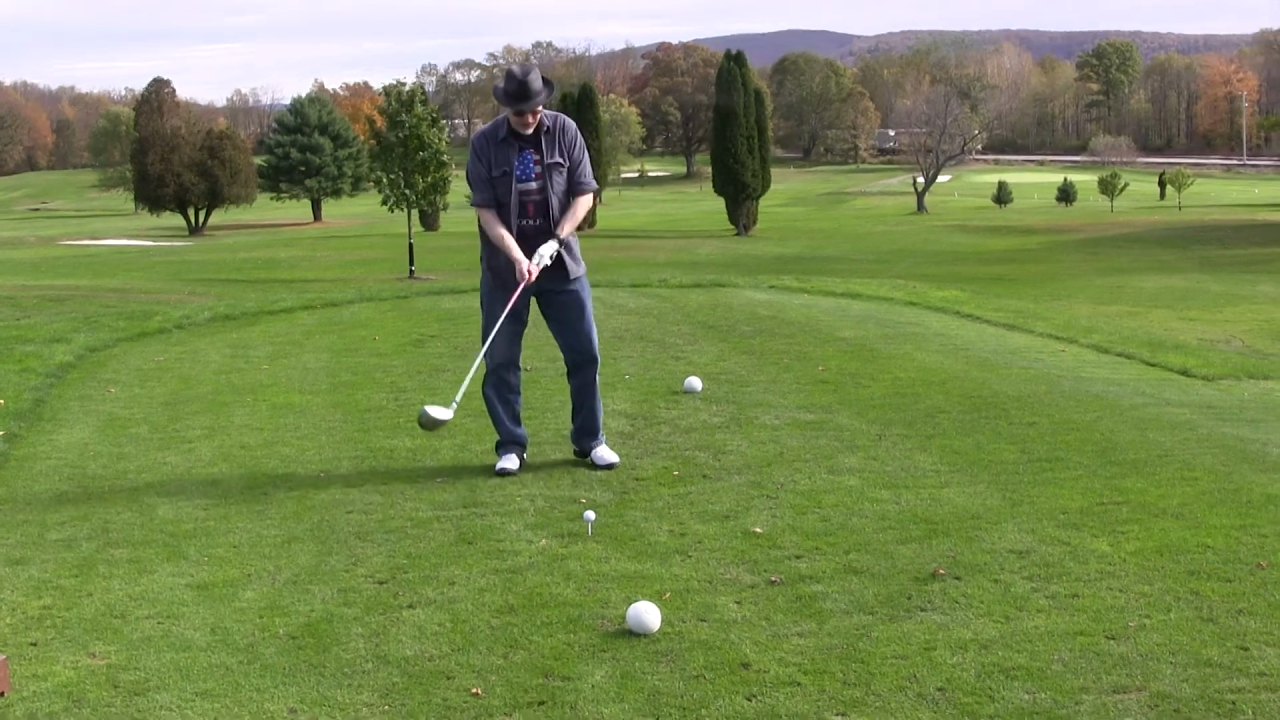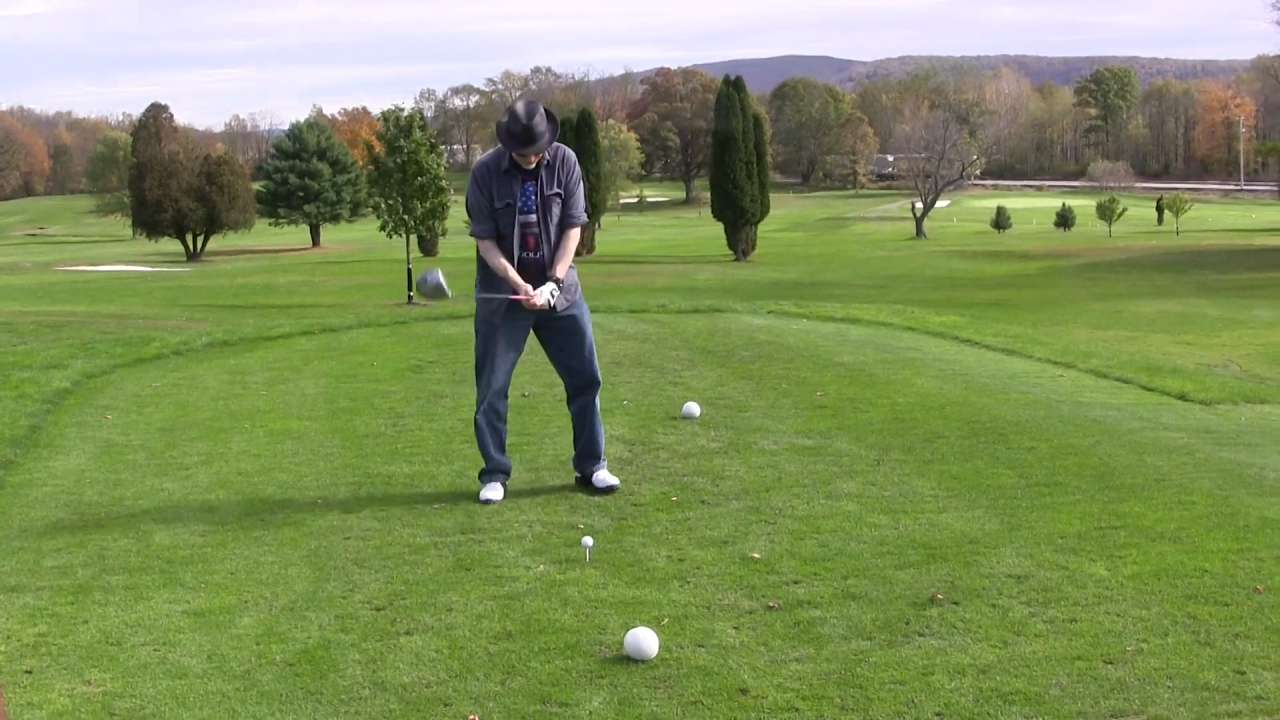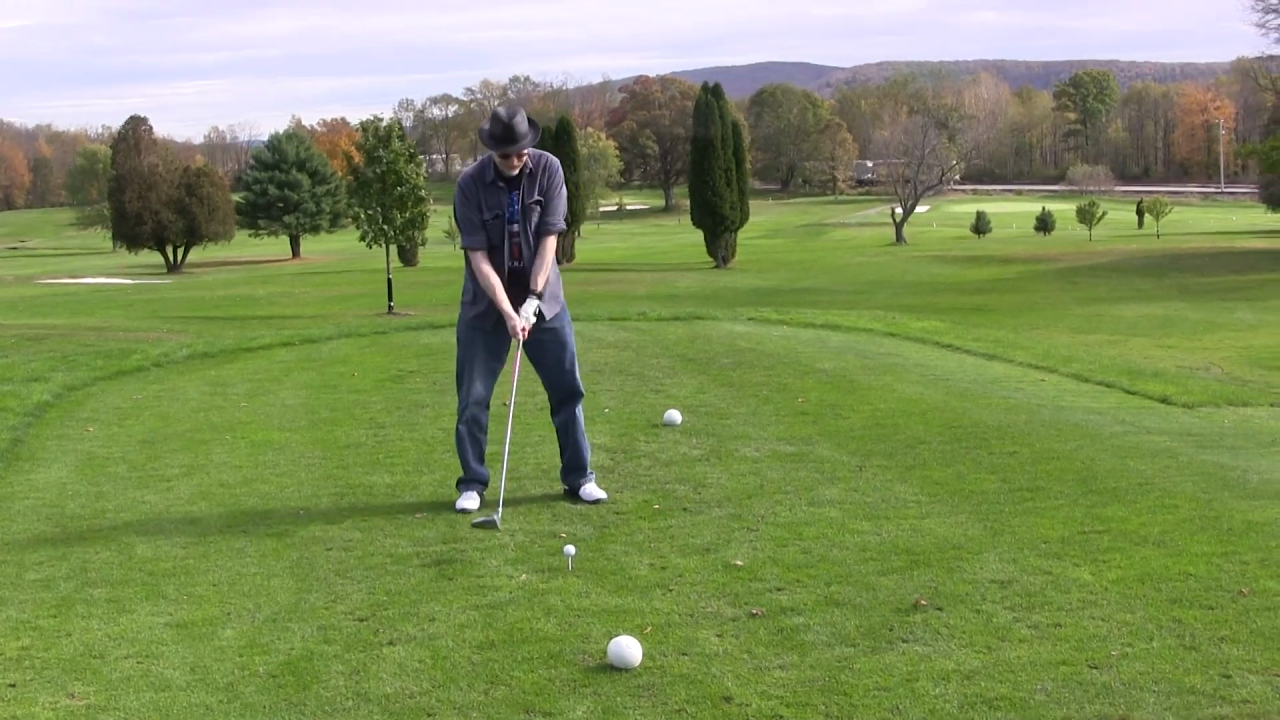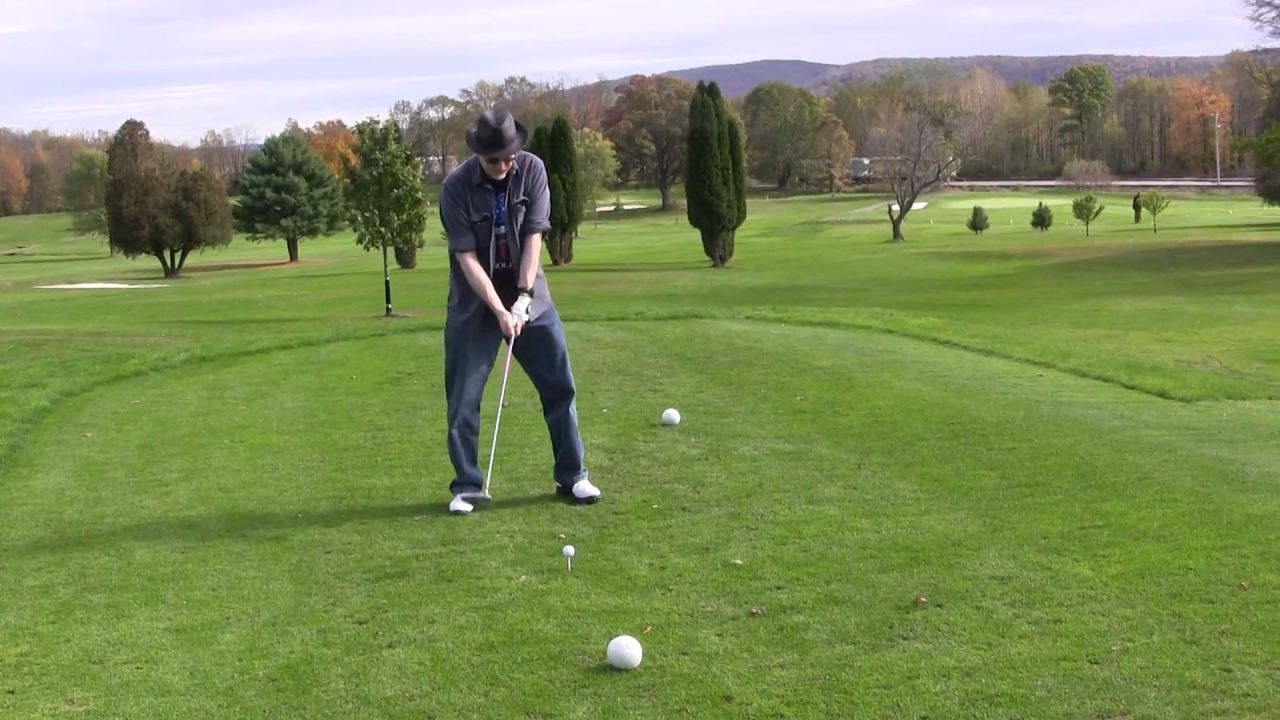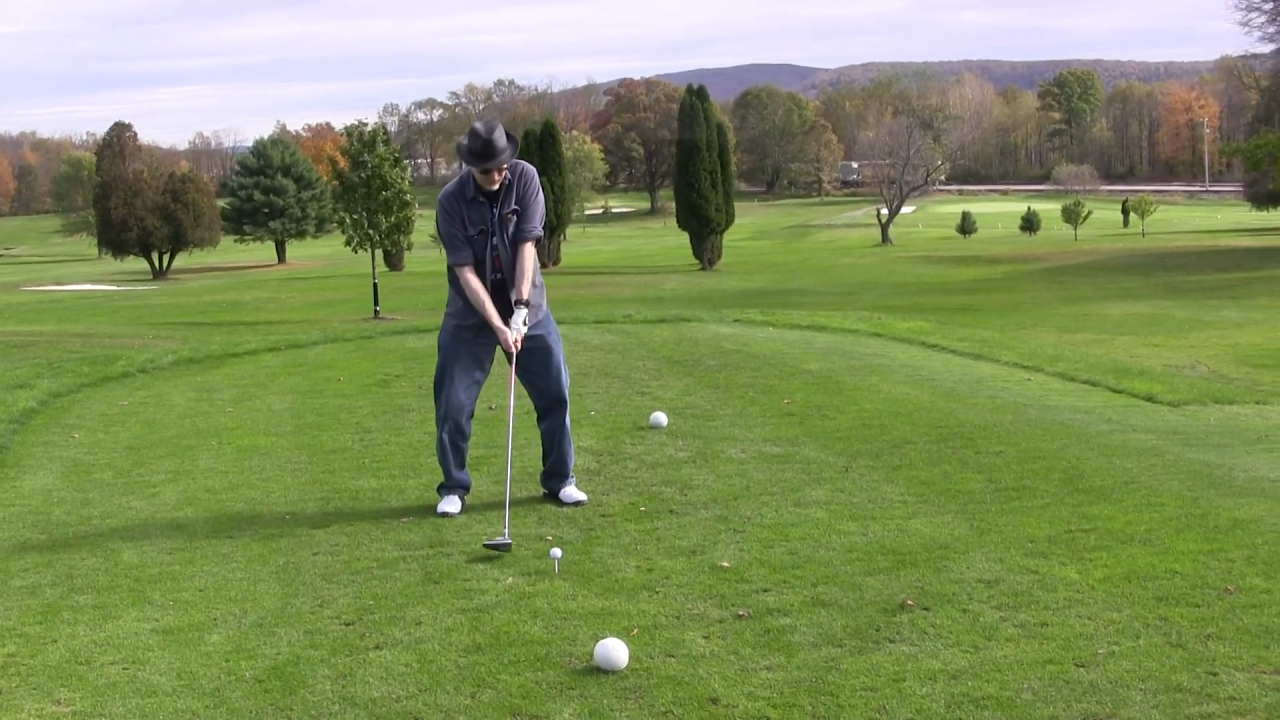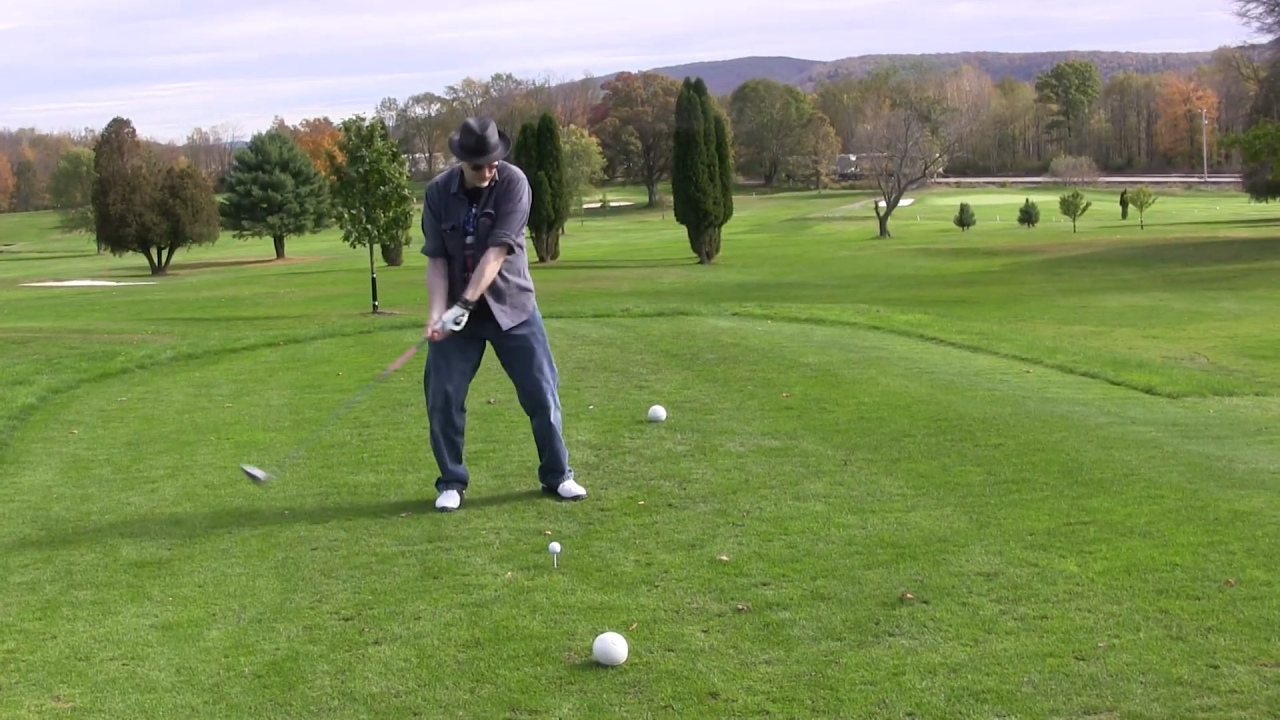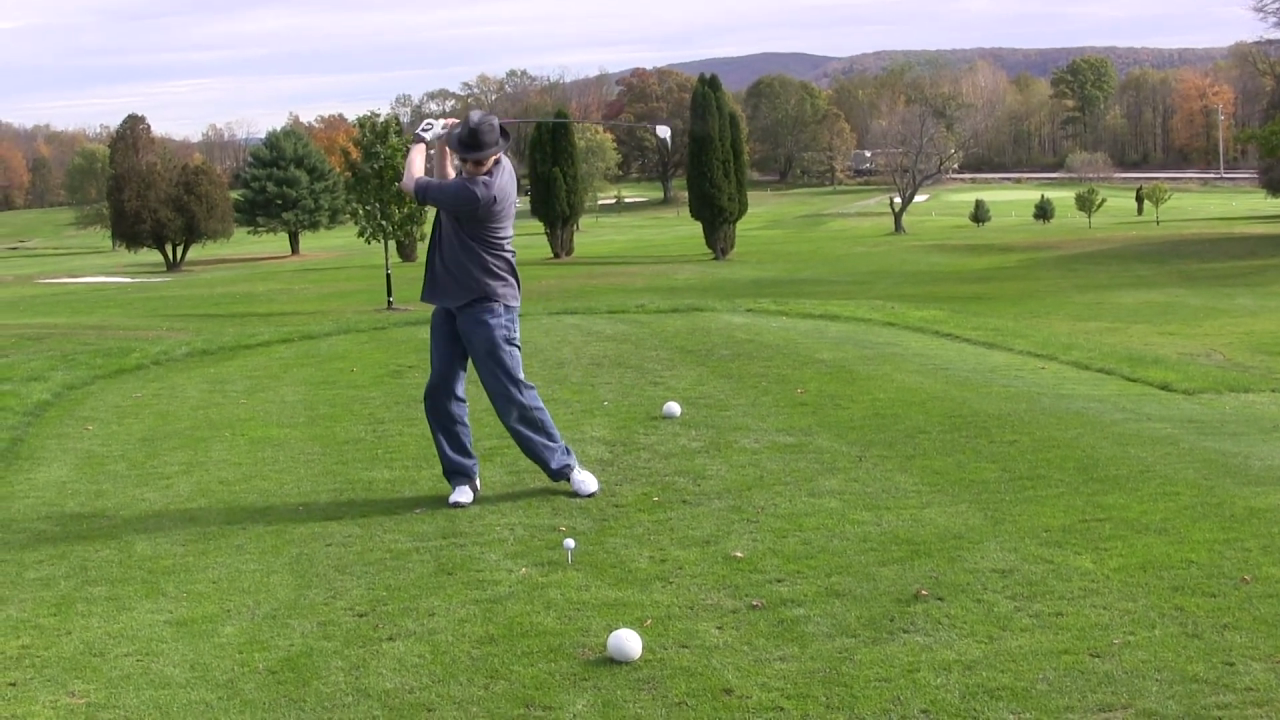
dt=0.7s
person 1, frame 1
left shoulder: (565, 131)
right shoulder: (484, 143)
left elbow: (584, 194)
right elbow: (485, 211)
left wrist: (553, 242)
right wrist: (518, 258)
left hip: (561, 261)
right hip: (505, 266)
left knee: (583, 352)
right knee: (501, 359)
left ankle: (590, 440)
right ankle: (511, 444)
person 1, frame 2
left shoulder: (565, 161)
right shoulder: (485, 172)
left elbow: (573, 227)
right elbow: (485, 240)
left wrist: (552, 282)
right wrist: (519, 287)
left hip: (559, 289)
right hip: (502, 294)
left knee: (584, 376)
right knee: (492, 386)
left ankle: (591, 464)
right ankle: (495, 473)
person 1, frame 3
left shoulder: (548, 169)
right shoulder: (470, 184)
left elbow: (549, 238)
right elbow: (477, 255)
left wrist: (532, 299)
right wrist: (506, 312)
left hip: (543, 297)
right hip: (486, 303)
left knee: (567, 387)
right knee: (473, 395)
left ankle: (579, 477)
right ankle: (472, 483)
person 1, frame 4
left shoulder: (532, 169)
right shoulder: (456, 186)
left elbow: (534, 237)
right elbow: (465, 257)
left wrist: (523, 296)
right wrist: (499, 310)
left hip: (530, 299)
right hip: (474, 305)
left knee: (559, 386)
right knee: (464, 398)
left ankle: (572, 474)
right ankle: (466, 484)
person 1, frame 5
left shoulder: (526, 177)
right shoulder: (451, 200)
left elbow: (527, 245)
right elbow: (465, 270)
left wrist: (520, 308)
right wrist: (497, 325)
left hip: (527, 307)
right hip: (470, 314)
left knee: (555, 394)
right knee: (453, 403)
left ankle: (559, 479)
right ankle: (454, 487)
person 1, frame 6
left shoulder: (514, 183)
right shoulder: (437, 192)
left elbow: (496, 253)
right elbow: (436, 259)
left wrist: (464, 306)
right wrist: (437, 310)
left hip: (512, 304)
right hip: (455, 307)
left knee: (541, 394)
right knee: (443, 397)
left ankle: (557, 474)
right ankle: (452, 481)
person 1, frame 7
left shoulder: (483, 190)
right shoulder: (474, 174)
left elbow: (415, 185)
right elbow: (449, 188)
left wrist: (421, 141)
right wrist: (441, 144)
left hip: (488, 303)
right hip: (450, 299)
left knee: (510, 392)
right knee: (440, 392)
left ankle: (563, 465)
right ankle: (463, 476)
